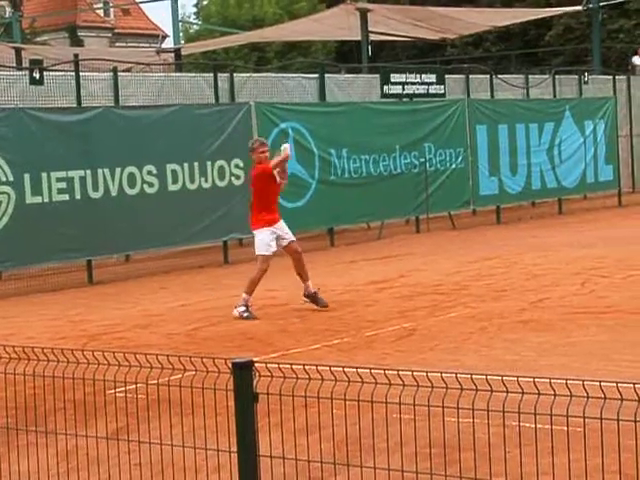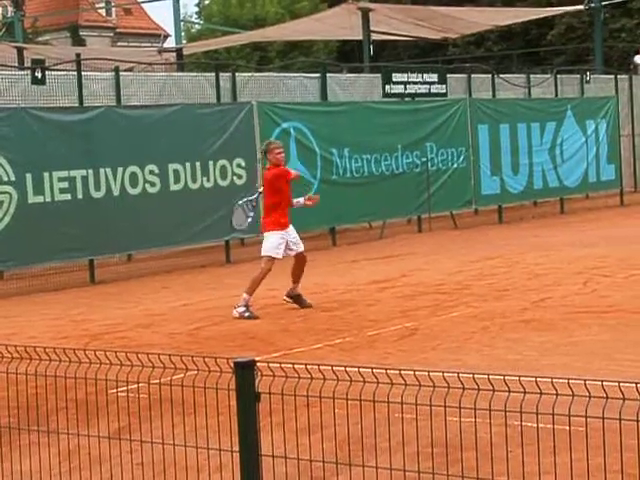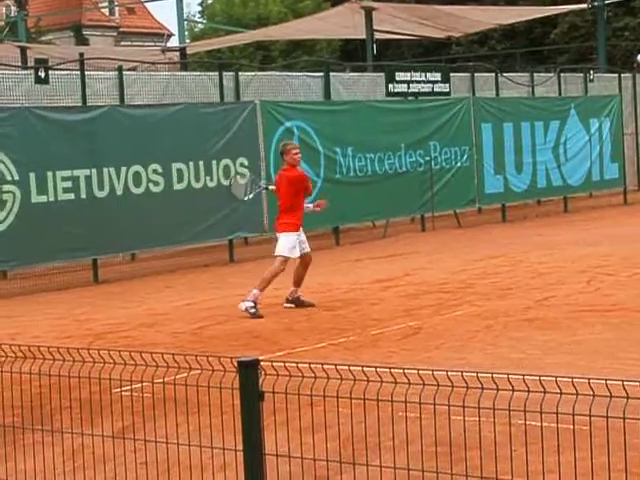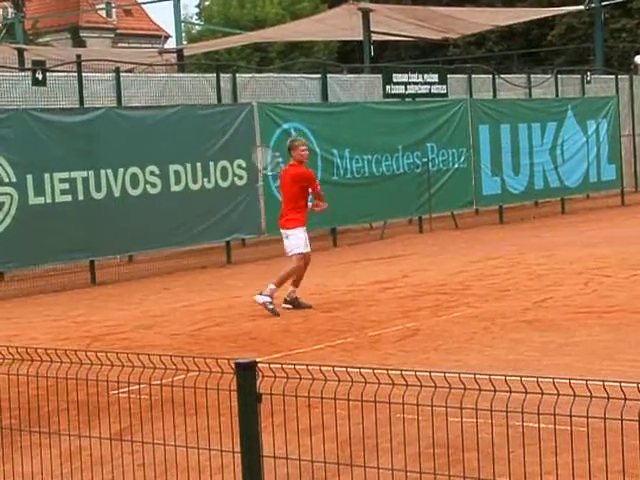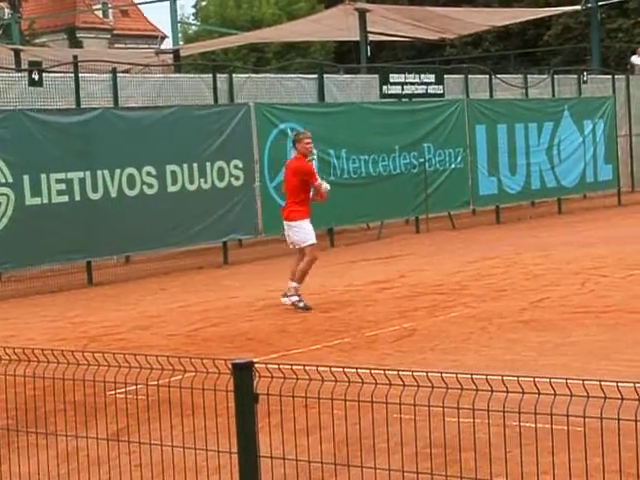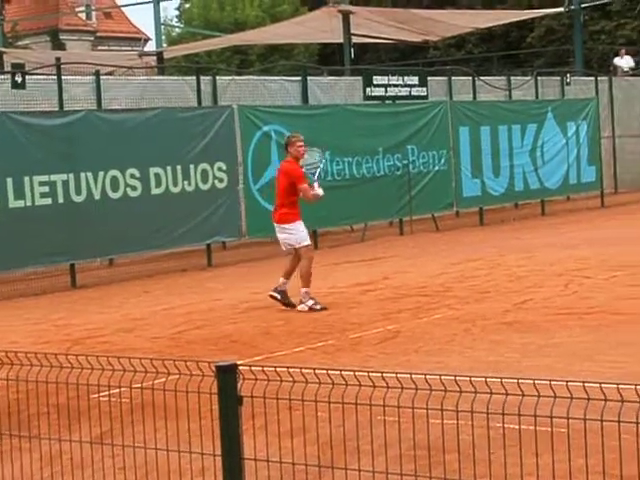
dt=0.1s
person 1, frame 1
left shoulder: (268, 169)
right shoulder: (259, 171)
left elbow: (279, 185)
right elbow: (283, 157)
left wrist: (280, 173)
right wrist: (286, 150)
left hip: (276, 221)
right hip: (262, 225)
left knee: (296, 253)
right knee: (263, 265)
left ankle: (310, 291)
right ankle: (242, 305)
person 1, frame 2
left shoulder: (276, 173)
right shoulder: (280, 173)
right elbow: (295, 175)
left wrist: (303, 201)
left hip: (285, 226)
right hip: (274, 228)
left knee: (301, 257)
right knee: (266, 266)
left ankle: (293, 293)
right ankle: (242, 305)
person 1, frame 3
left shoulder: (281, 176)
right shoulder: (300, 176)
right elbow: (309, 192)
left wrist: (312, 207)
left hip: (293, 227)
right hip: (289, 228)
left knee: (306, 259)
right knee: (279, 265)
left ankle: (293, 296)
right ankle: (250, 301)
person 1, frame 4
left shoulder: (285, 172)
right shoulder: (305, 173)
right elbow: (319, 196)
left wrist: (311, 206)
left hip: (294, 222)
right hip: (294, 224)
left knee: (306, 259)
right knee: (297, 263)
left ankle: (291, 298)
right ankle: (266, 294)
person 1, frame 5
left shoulder: (291, 164)
right shoulder: (305, 166)
right elbow: (321, 194)
left wrist: (312, 194)
right wrist: (324, 187)
left hip: (290, 215)
right hip: (298, 216)
left knee: (303, 254)
right knee: (311, 254)
left ankle: (293, 292)
right ankle: (292, 293)
person 1, frame 6
left shoulder: (284, 166)
right shoulder: (295, 169)
right elbow: (308, 196)
left wrist: (310, 189)
right wrist: (318, 192)
left hip: (281, 217)
right hip: (290, 219)
left knee: (298, 254)
right knee: (307, 255)
left ankle: (280, 288)
right ankle: (306, 299)
